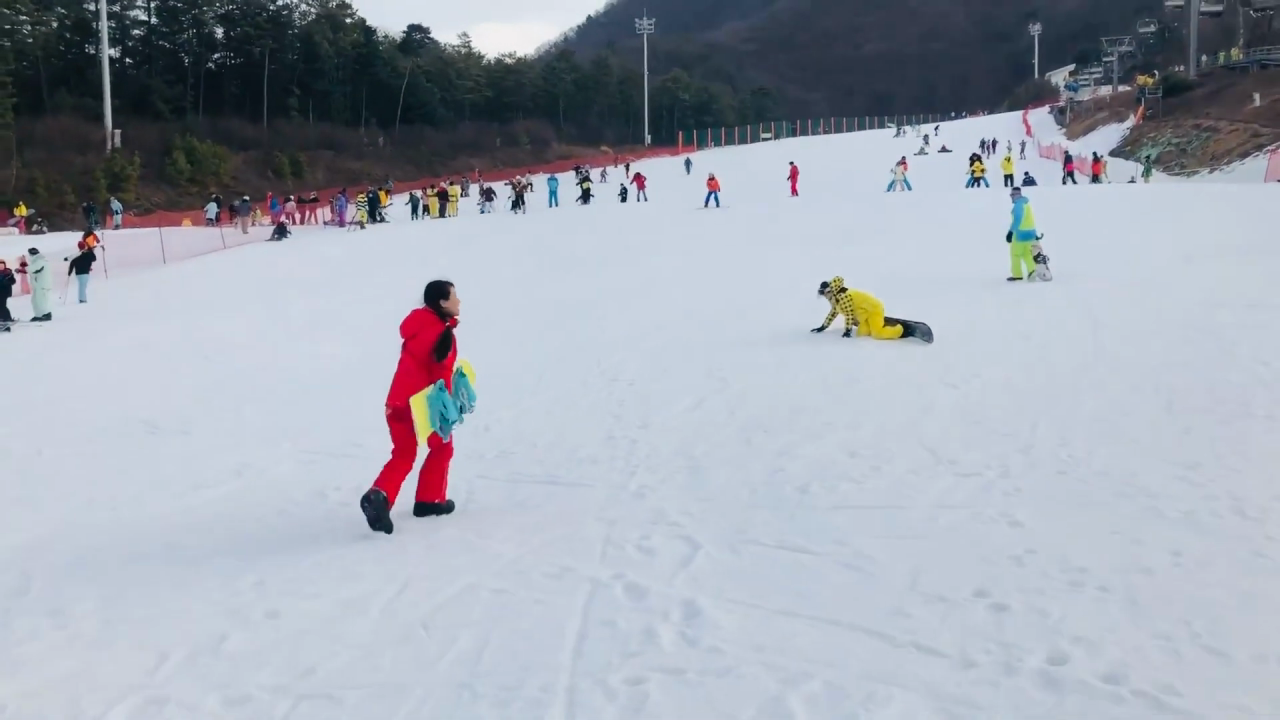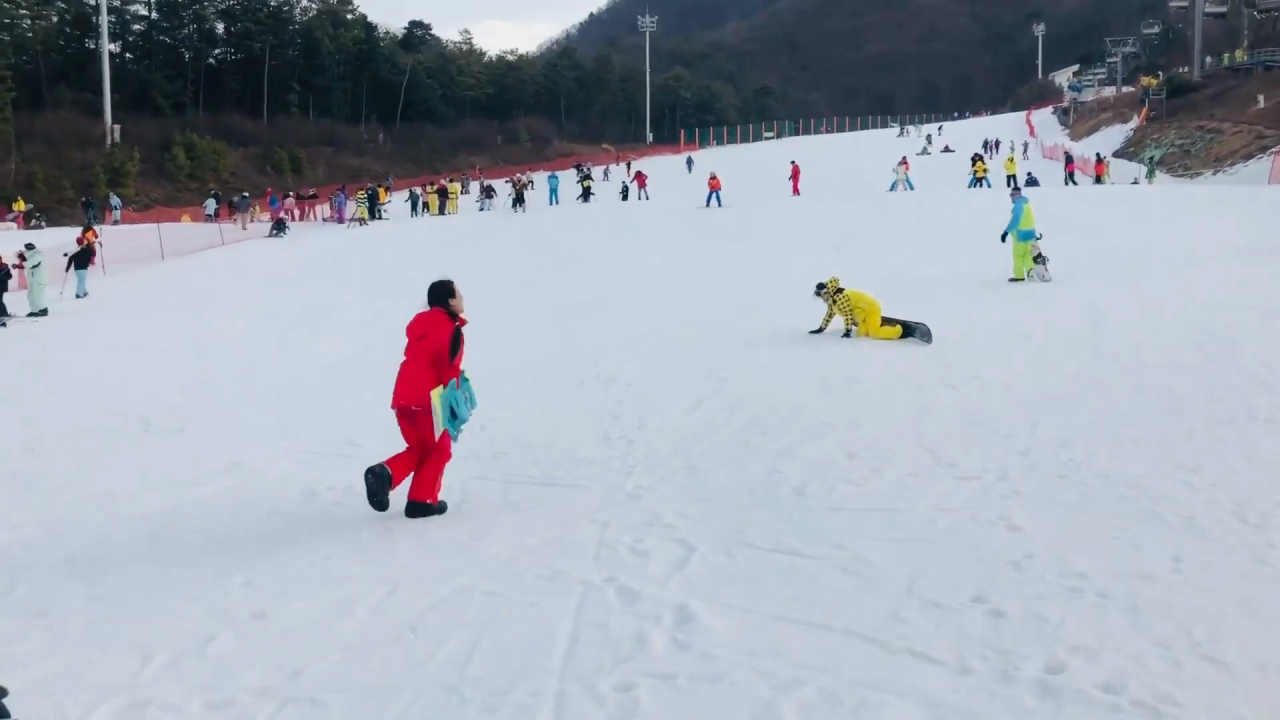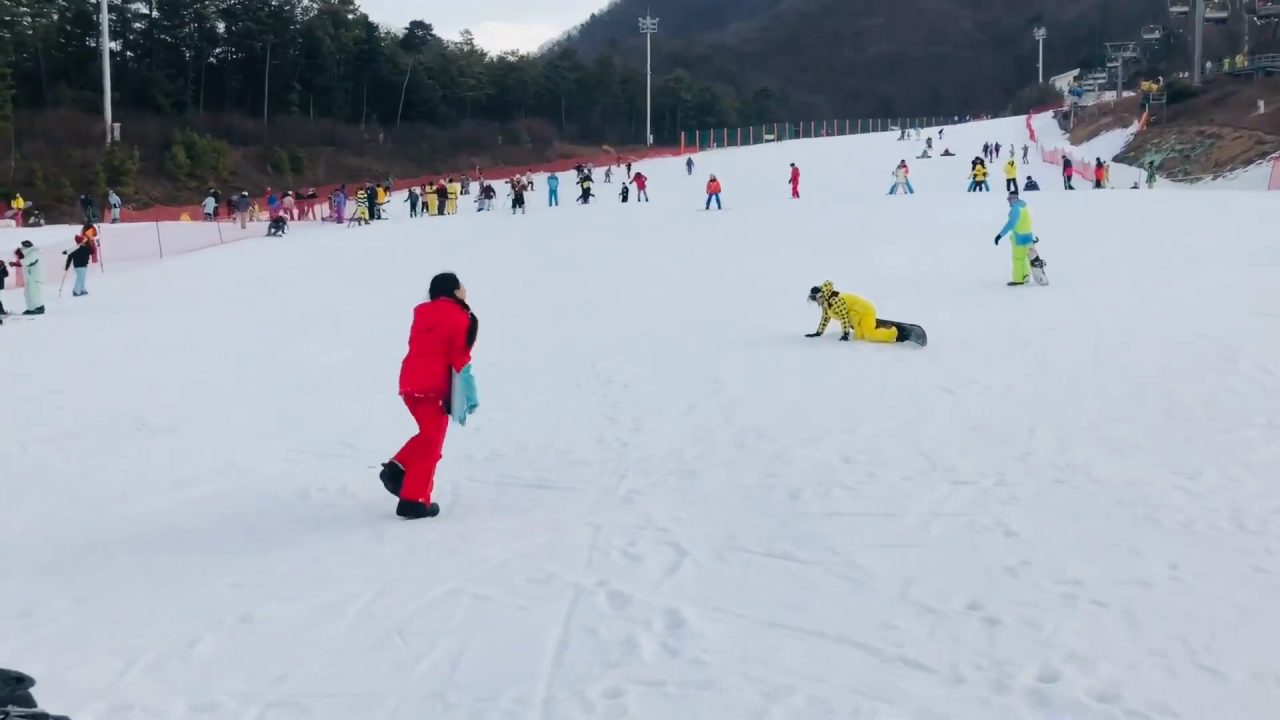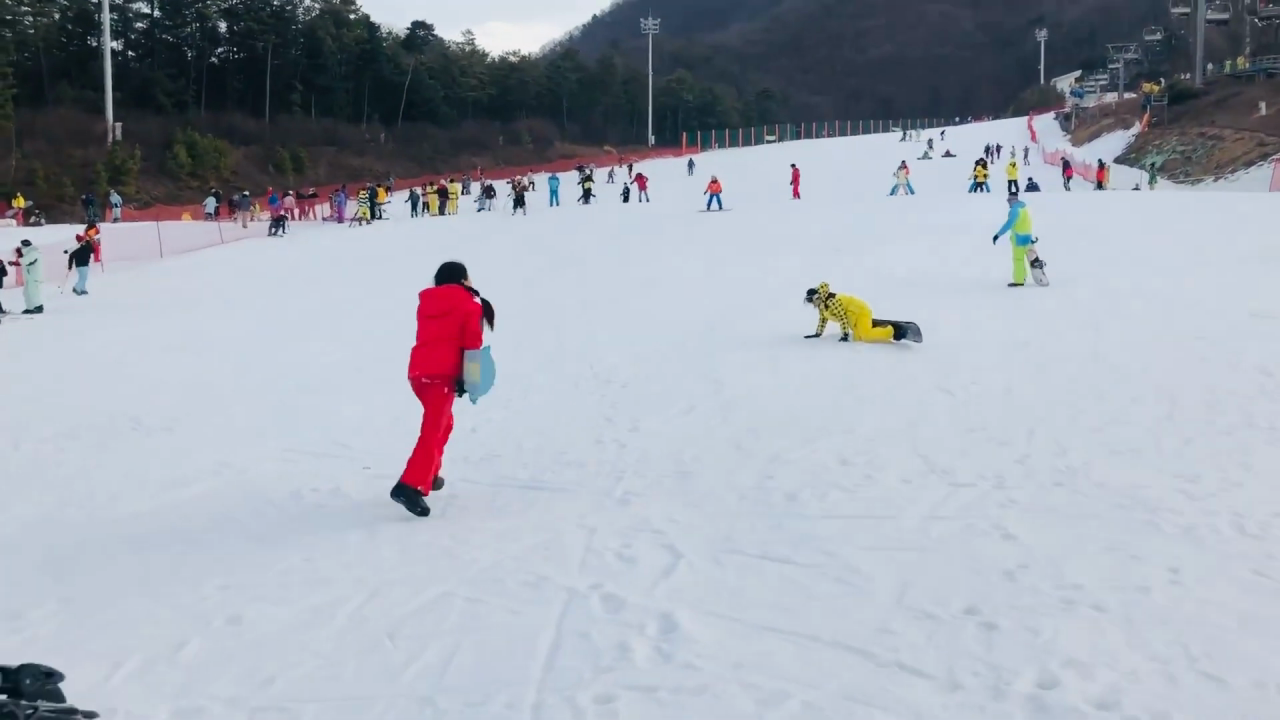
dt=0.1s
person 1, frame 1
left shoulder: (419, 326)
right shoulder: (442, 332)
right elbow: (442, 371)
left hip: (396, 401)
left knee: (403, 456)
right knee: (442, 448)
left ankle: (378, 497)
right ankle: (429, 500)
person 1, frame 2
left shoulder: (421, 324)
right shoulder: (449, 330)
right elbow: (449, 370)
right wrist: (453, 402)
left hip: (402, 395)
right hip: (427, 398)
left knee: (418, 448)
right knee: (440, 450)
left ankle: (382, 474)
right ankle: (421, 501)
person 1, frame 3
left shoulder: (423, 314)
right shoulder: (461, 319)
right elbow: (460, 359)
right wrist: (461, 393)
left hip: (409, 384)
right hip: (432, 387)
left knee: (428, 434)
right knee: (431, 442)
left ankle: (396, 468)
right ankle: (413, 501)
person 1, frame 4
left shoulder: (426, 302)
right shoulder: (469, 305)
right elbow: (471, 344)
left hip: (418, 372)
right hip: (442, 375)
left knee: (440, 423)
right knee: (432, 433)
left ankle: (430, 476)
right ankle: (410, 487)
